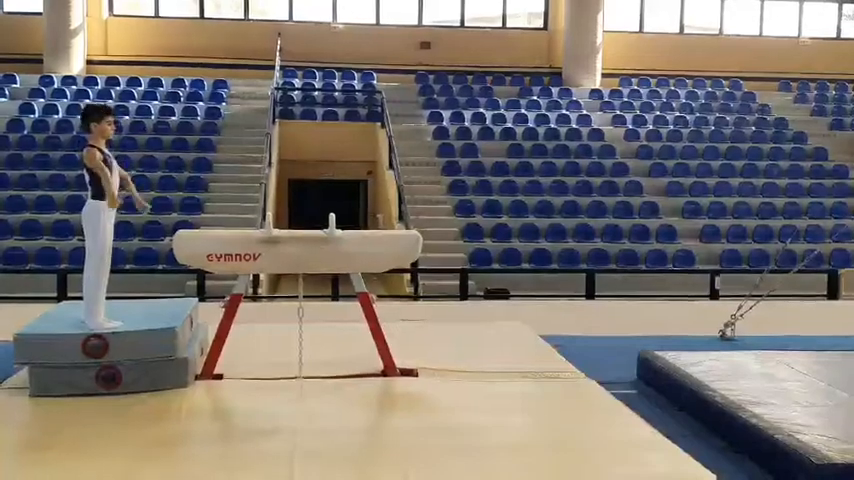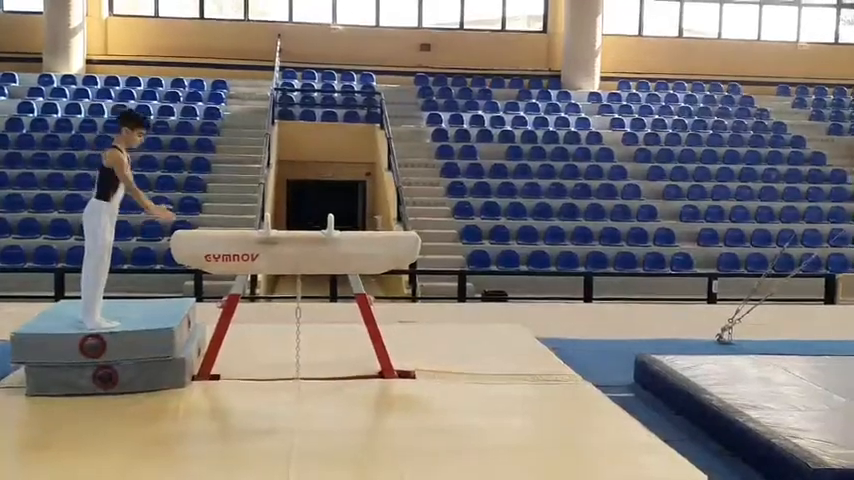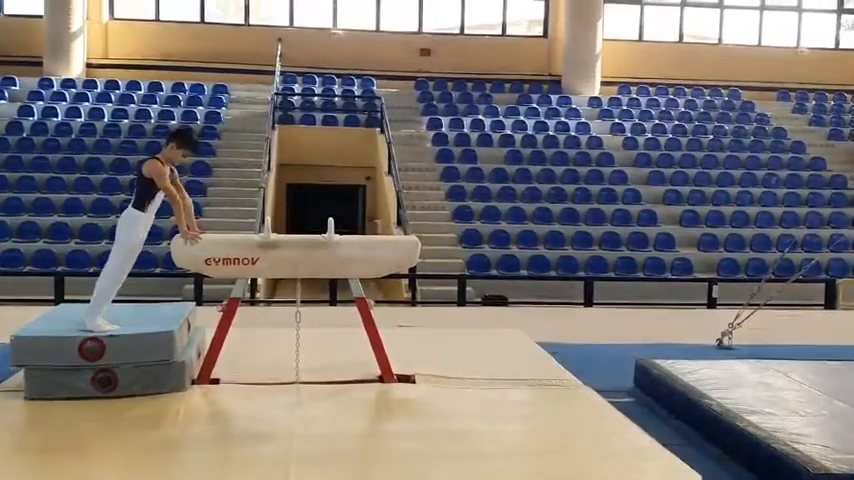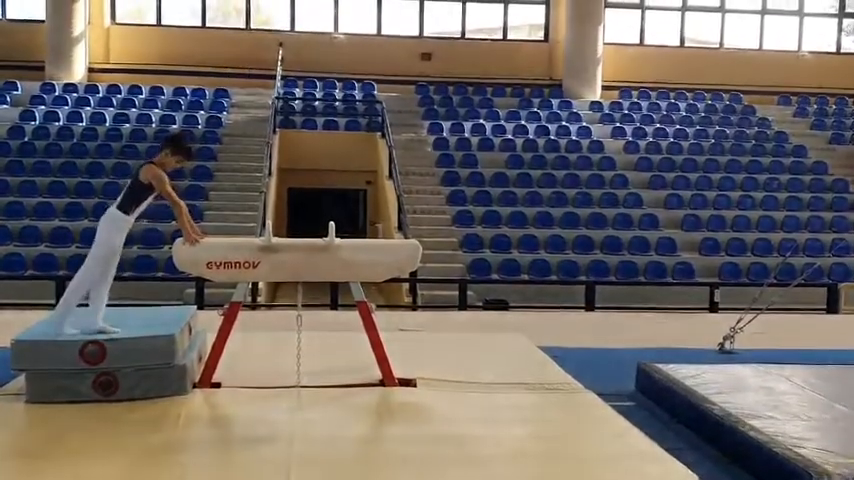
dt=0.7s
person 1, frame 1
left shoulder: (104, 151)
right shoulder: (91, 152)
left elbow: (122, 175)
right elbow: (102, 171)
left wrist: (136, 197)
right wrist: (111, 194)
left hip: (105, 210)
right hip: (98, 210)
left knee: (99, 264)
right knee: (97, 263)
left ankle: (93, 315)
right ankle: (94, 317)
person 1, frame 2
left shoulder: (122, 155)
right shoulder: (115, 155)
left elbow: (130, 188)
right elbow: (131, 188)
left wrist: (153, 206)
right wrist: (154, 212)
left hip: (106, 213)
right hip: (100, 212)
left knee: (99, 265)
right knee: (96, 264)
left ankle: (91, 314)
right ankle: (91, 317)
person 1, frame 3
left shoulder: (170, 170)
right shoulder: (155, 166)
left elbow: (185, 198)
right elbow: (175, 200)
left wrist: (193, 228)
right wrist: (183, 230)
left hip: (140, 222)
right hip: (135, 221)
left knee: (119, 269)
right knee: (117, 268)
left ankle: (96, 315)
right ankle: (92, 317)
person 1, frame 4
left shoulder: (156, 173)
right shoulder: (154, 172)
left elbow: (179, 204)
right elbow: (176, 204)
left wrist: (195, 230)
right wrist: (187, 233)
left hip: (118, 223)
right hip: (116, 222)
left knee: (104, 273)
right knee: (92, 270)
left ankle: (94, 321)
right ankle: (61, 317)
